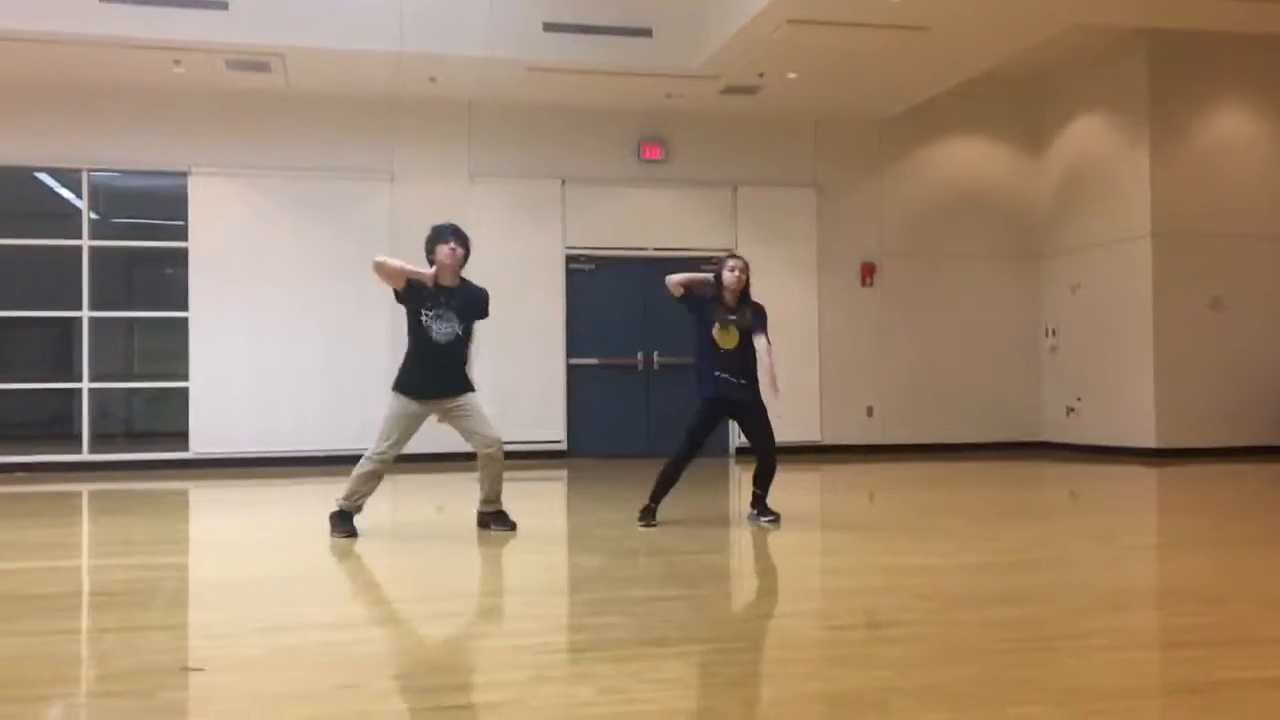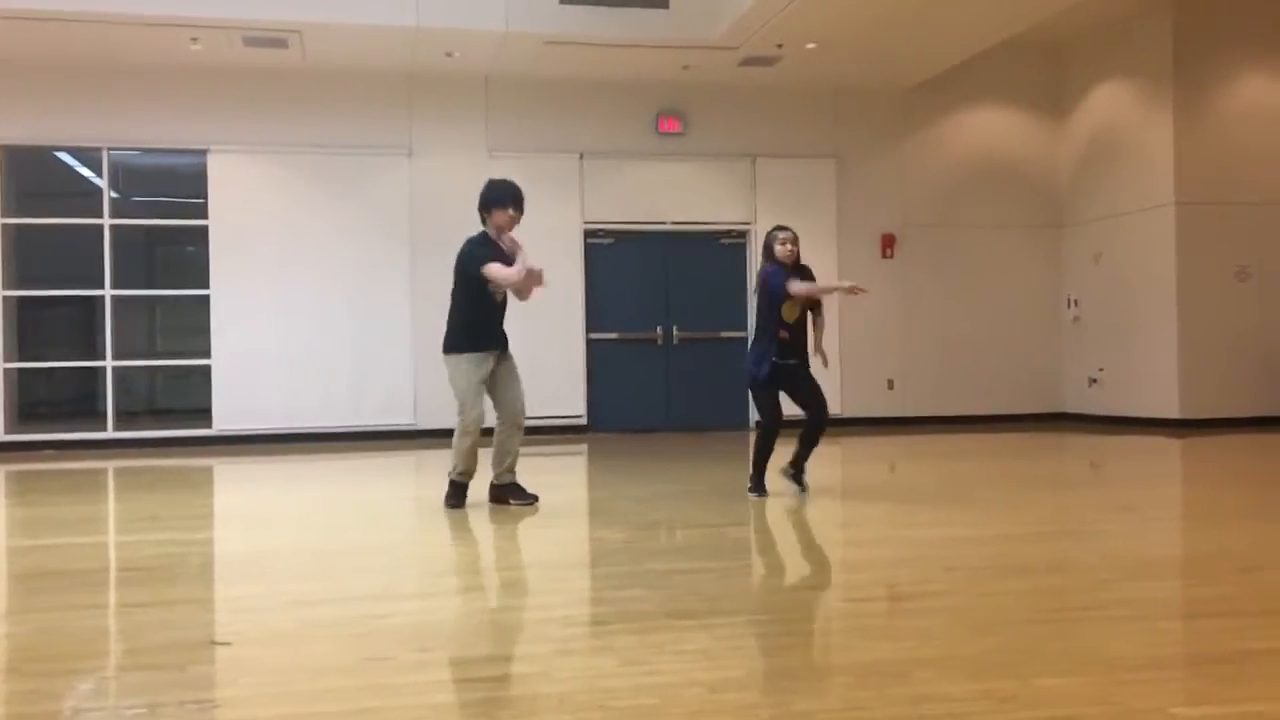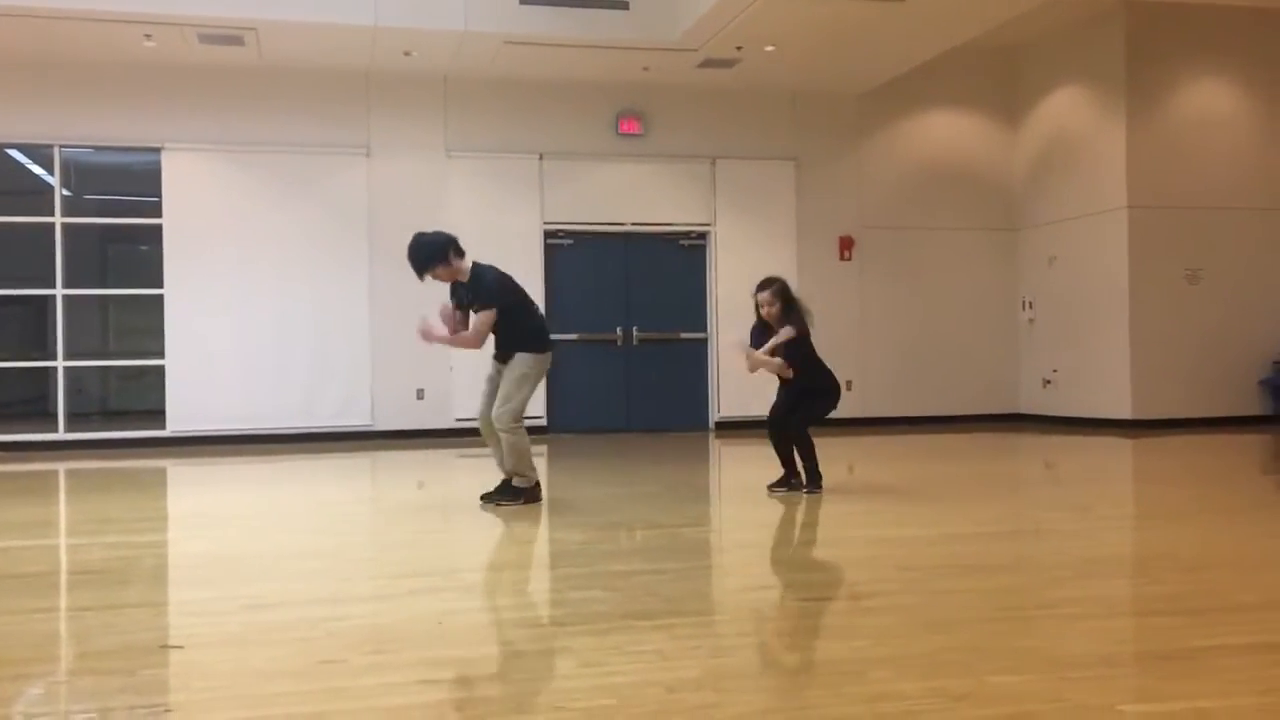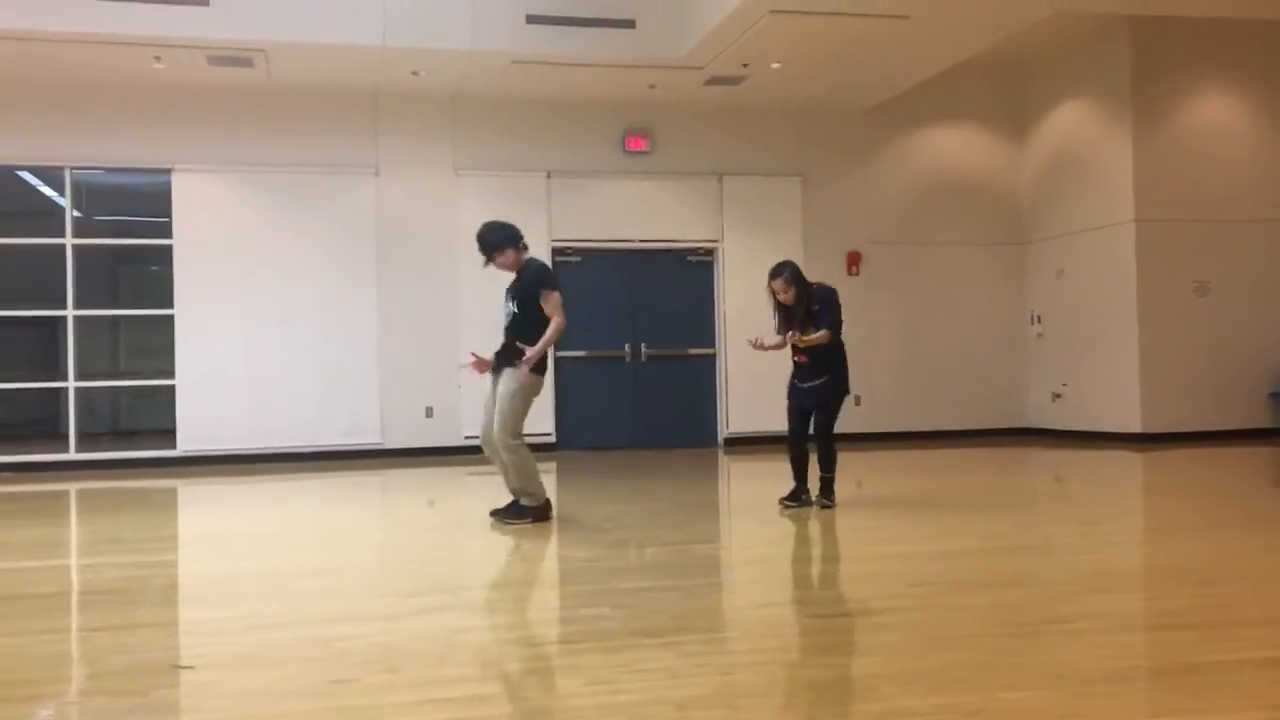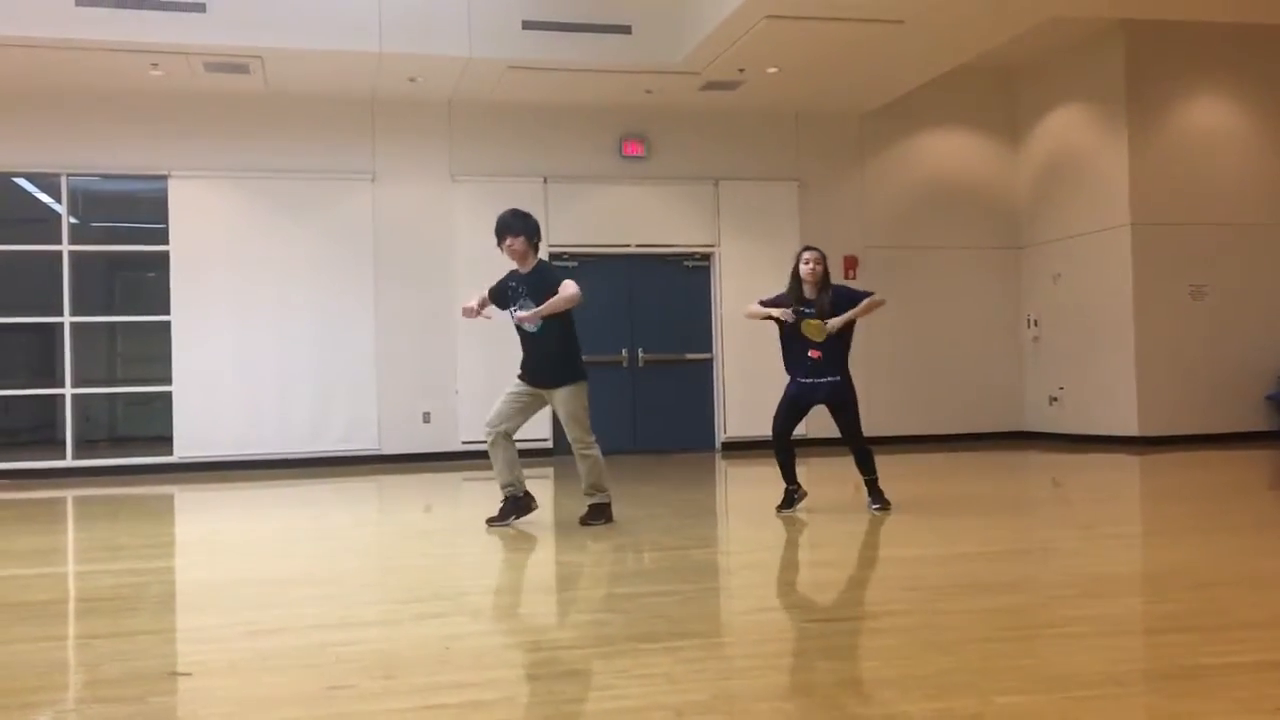
dt=1s
person 1, frame 1
left shoulder: (476, 296)
right shoulder: (416, 288)
right elbow: (380, 265)
left wrist: (459, 359)
right wrist: (425, 274)
left hip: (456, 391)
right hip: (412, 391)
left knee: (492, 444)
right knee: (381, 453)
left ankle: (490, 510)
right ankle: (345, 511)
person 1, frame 2
left shoulder: (506, 248)
right shoulder: (476, 249)
left elbow: (522, 293)
right elbow: (511, 278)
left wrist: (528, 274)
right wrist: (522, 258)
left hip: (497, 347)
right hip: (464, 349)
left knee: (514, 413)
right knee: (471, 419)
left ankle: (503, 483)
right ankle: (459, 482)
person 1, frame 3
left shoulder: (488, 281)
right shoulder: (459, 287)
left elbow: (477, 338)
right elbow: (459, 331)
left wrist: (435, 337)
right wrist: (449, 324)
left hip: (530, 350)
right hip: (507, 353)
left knee: (504, 417)
right knee: (487, 419)
left ankle: (526, 485)
right ankle: (512, 478)
person 1, frame 4
left shoulder: (538, 273)
right shoulder: (516, 284)
left elbow: (558, 320)
left wrist: (538, 350)
right wrist: (492, 362)
left hip: (522, 367)
right hip: (506, 368)
left knee: (505, 435)
right knee: (489, 437)
left ankle: (535, 503)
right ankle: (523, 499)
person 1, frame 5
left shoulder: (549, 274)
right shoulder: (509, 283)
left elbow: (573, 294)
right elbow: (485, 298)
left wrist: (534, 313)
right wrist: (475, 305)
left hip: (565, 376)
right hip: (530, 378)
left knee: (582, 442)
right knee: (496, 428)
left ankle: (600, 502)
right ankle: (517, 496)
person 2, frame 1
left shoulder: (754, 311)
right shoulder: (705, 304)
left elbow: (761, 343)
right elbow: (671, 281)
left wrist: (769, 376)
right wrist: (707, 278)
left hip: (746, 394)
right hip: (713, 394)
left knee: (767, 452)
right knee: (685, 451)
left ankle: (758, 505)
right ankle: (651, 506)
person 2, frame 2
left shoulder: (804, 273)
right shoulder: (770, 274)
left elbow: (816, 310)
right elbow: (799, 289)
left wrist: (818, 344)
right wrist: (840, 287)
left hip: (795, 364)
right hip: (765, 364)
left knee: (819, 412)
right knee: (772, 421)
left ankle: (796, 467)
right ankle: (757, 479)
person 2, frame 3
left shoulder: (797, 331)
right shoulder: (760, 329)
left elbow: (785, 369)
right elbow: (752, 367)
left wrist: (754, 357)
right wrist: (771, 344)
left hip: (822, 391)
right hip: (792, 390)
left knee: (796, 426)
right knee: (776, 422)
left ankle: (813, 476)
right ankle: (791, 475)
person 2, frame 4
left shoulder: (824, 295)
right shoulder: (784, 308)
left elbow: (827, 334)
right elbow: (784, 340)
left wrist: (802, 340)
right wrist: (764, 345)
left hip: (830, 377)
right hip: (800, 380)
left knee: (821, 432)
right knee: (795, 436)
left ankle: (827, 490)
right ankle: (801, 489)
person 2, frame 5
left shoulder: (837, 295)
right shoulder: (787, 300)
left elbow: (877, 300)
right elbow: (750, 310)
left wrist: (844, 318)
right wrist: (772, 312)
left hip: (836, 381)
right hip: (800, 381)
left knee: (854, 437)
right knee: (779, 435)
left ankle: (874, 491)
right ankle: (793, 490)
